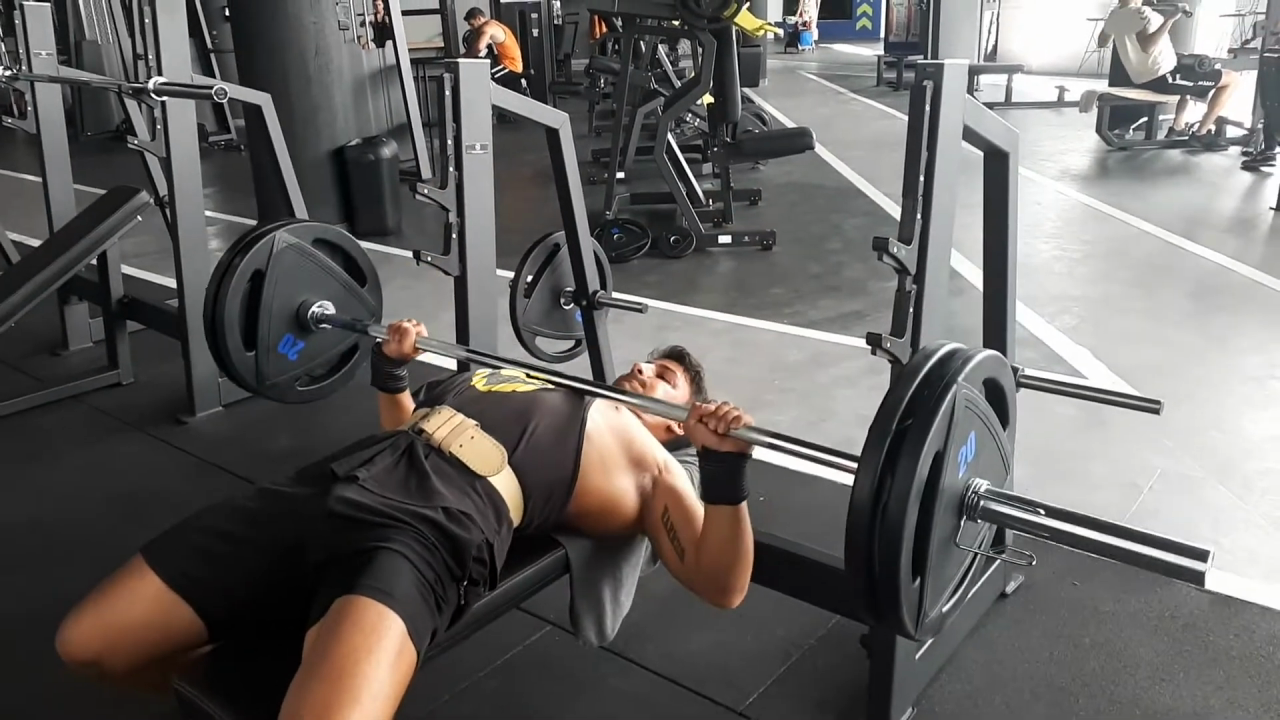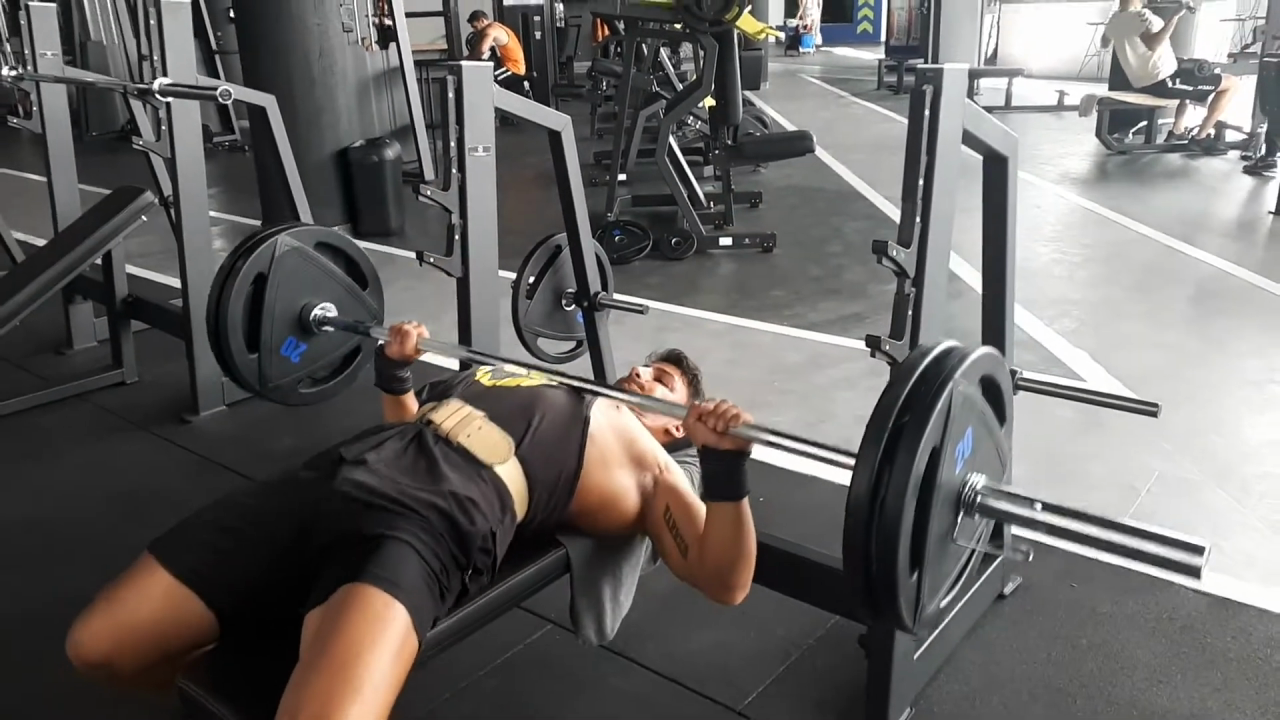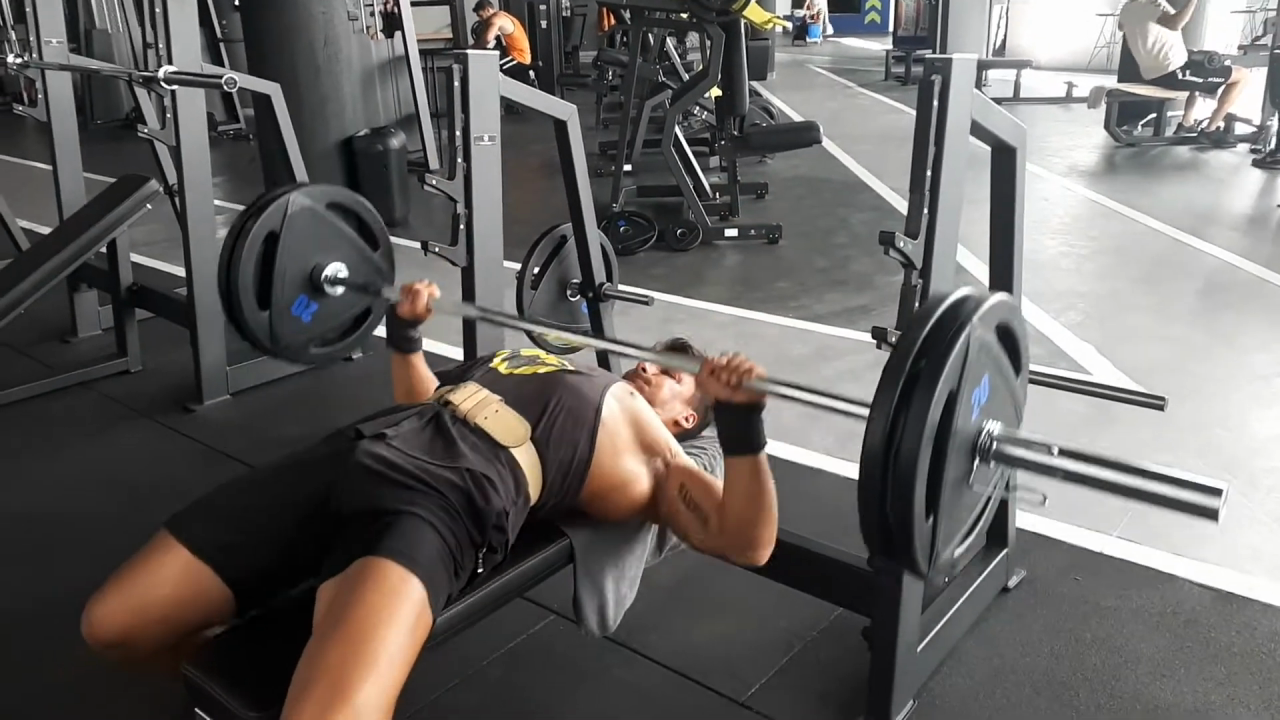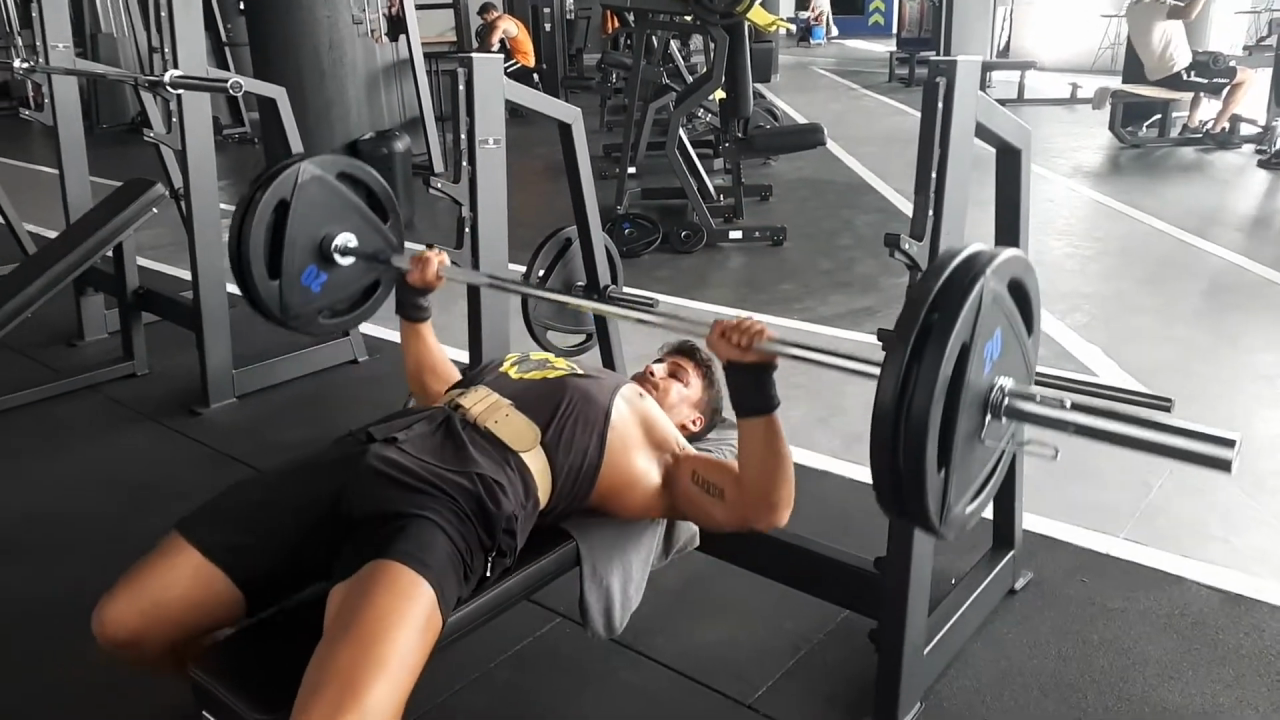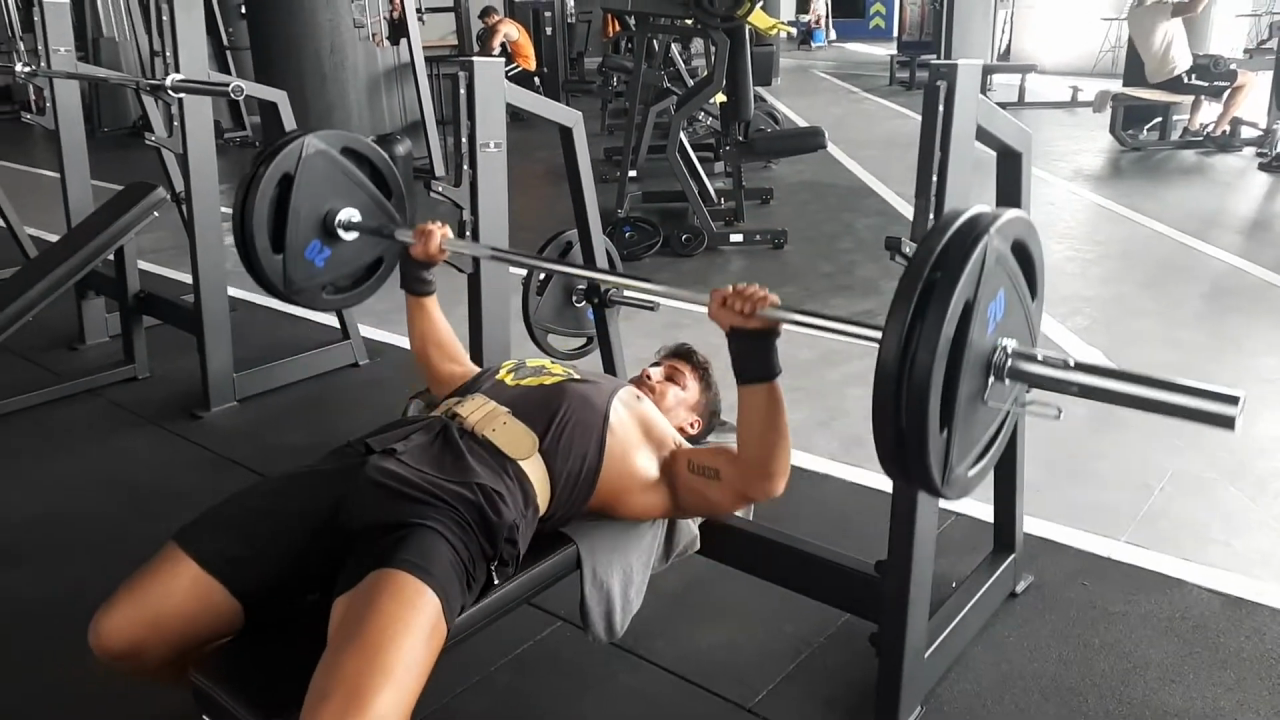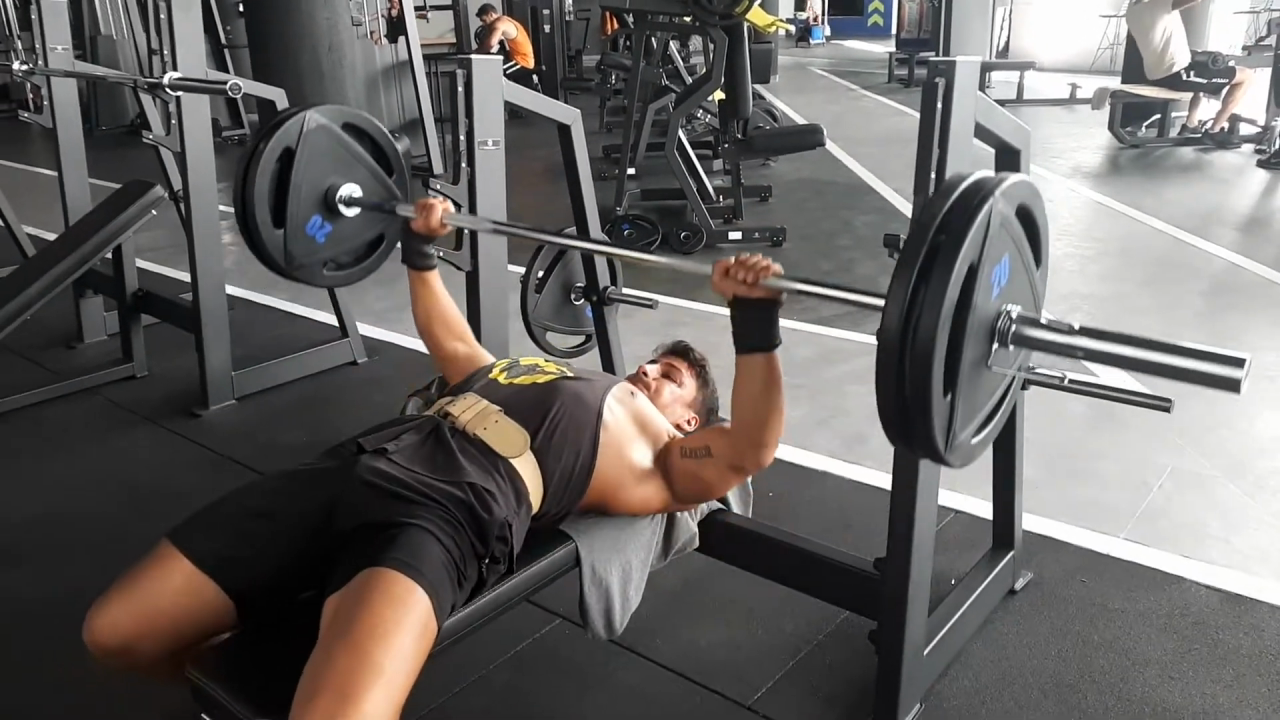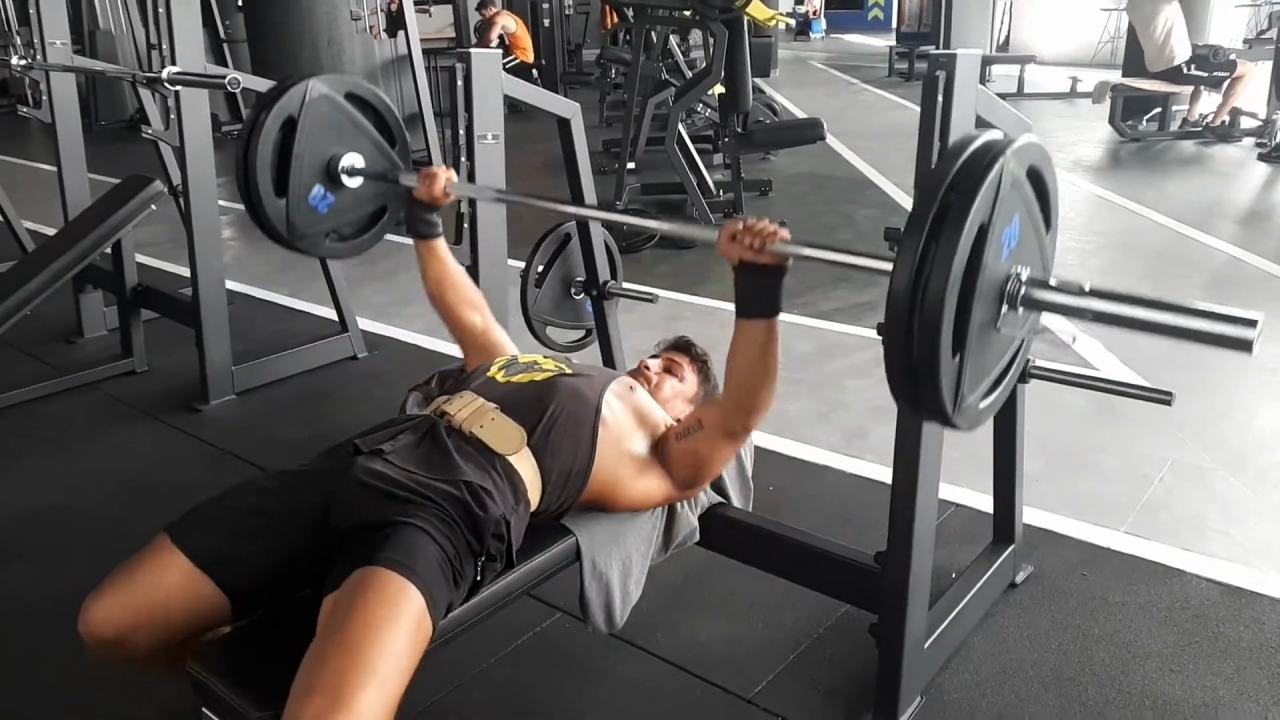
dt=0.2s
person 1, frame 1
left shoulder: (647, 465)
right shoulder: (541, 391)
left elbow: (721, 583)
left wrist: (726, 469)
right wrist: (390, 368)
left hip: (432, 527)
right hip: (334, 482)
right knee: (87, 644)
person 1, frame 2
left shoulder: (646, 464)
right shoulder: (547, 393)
left elbow: (725, 581)
left wrist: (726, 466)
right wrist: (394, 370)
left hip: (434, 517)
right hip: (338, 475)
right knee: (99, 647)
person 1, frame 3
left shoulder: (655, 454)
right shoulder: (558, 381)
left elbow: (748, 542)
left wrist: (741, 421)
right wrist: (404, 331)
left hip: (448, 494)
right knee: (113, 625)
person 1, frame 4
left shoulder: (664, 454)
right shoulder: (556, 380)
left elbow: (765, 507)
right elbow: (432, 386)
left wrist: (751, 381)
right wrist: (414, 300)
left hip: (456, 498)
right hip: (366, 455)
right knee: (124, 625)
person 1, frame 5
left shoulder: (664, 459)
right shoulder: (548, 381)
left elbow: (761, 479)
right elbow: (440, 367)
left wrist: (754, 349)
right wrist: (419, 275)
left hip: (456, 507)
right hip: (365, 463)
right knee: (122, 637)
person 1, frame 6
left shoulder: (662, 458)
right shoulder: (541, 381)
left elbow: (751, 450)
right elbow: (449, 344)
left wrist: (755, 320)
right wrist: (419, 249)
left hip: (452, 506)
right hip: (361, 462)
right knee: (116, 633)
person 1, frame 7
left shoulder: (663, 455)
right shoulder: (531, 373)
left elbow: (742, 415)
right elbow: (465, 315)
left wrist: (758, 289)
right wrist: (425, 219)
left hip: (450, 505)
right hip: (359, 462)
right knee: (109, 625)
